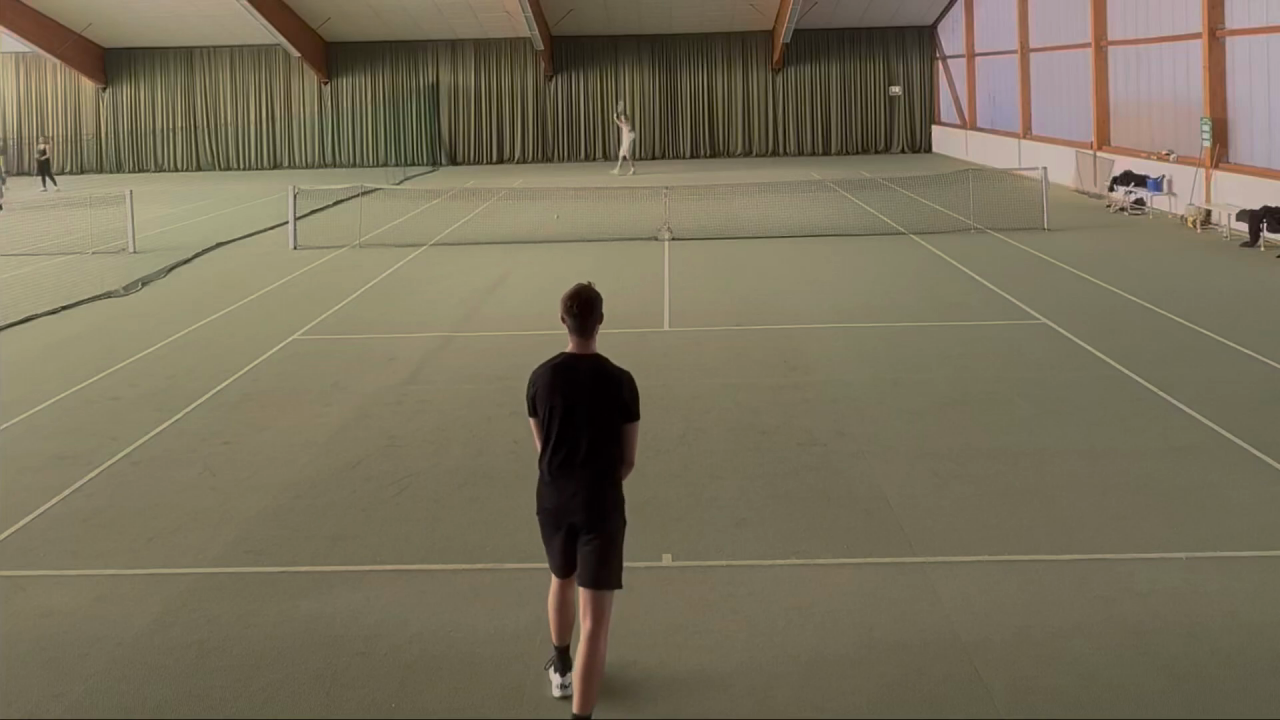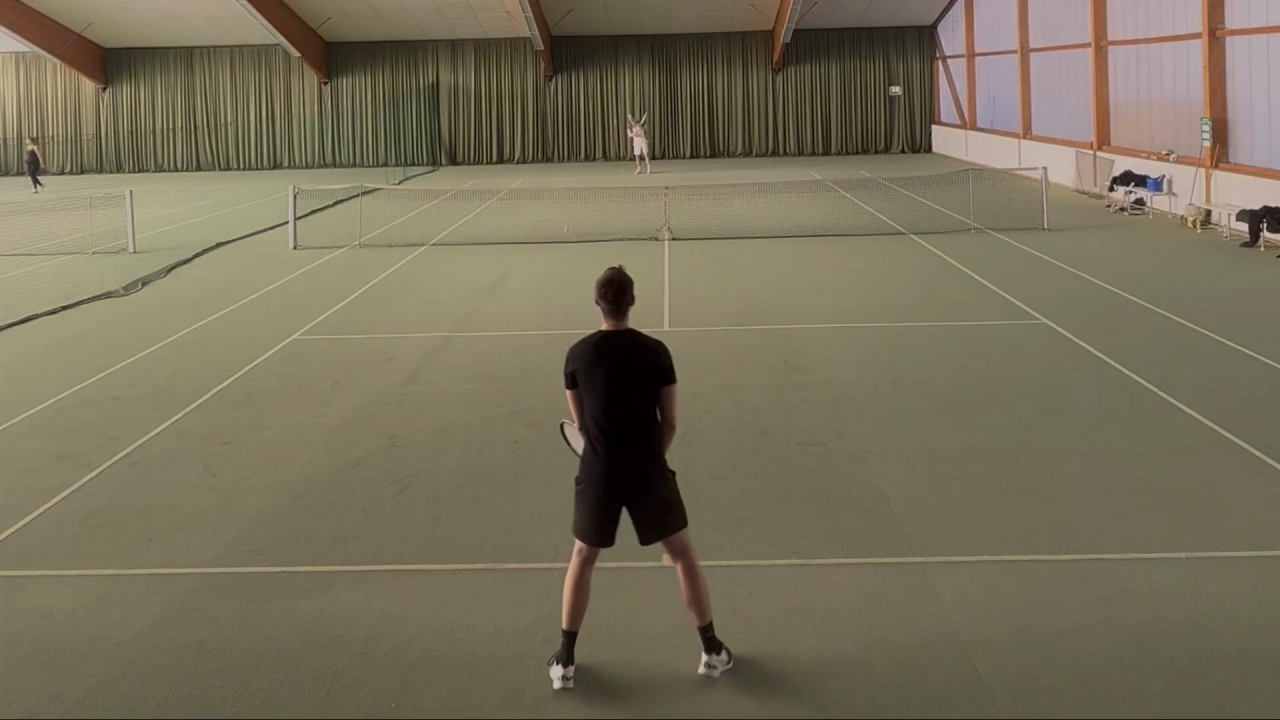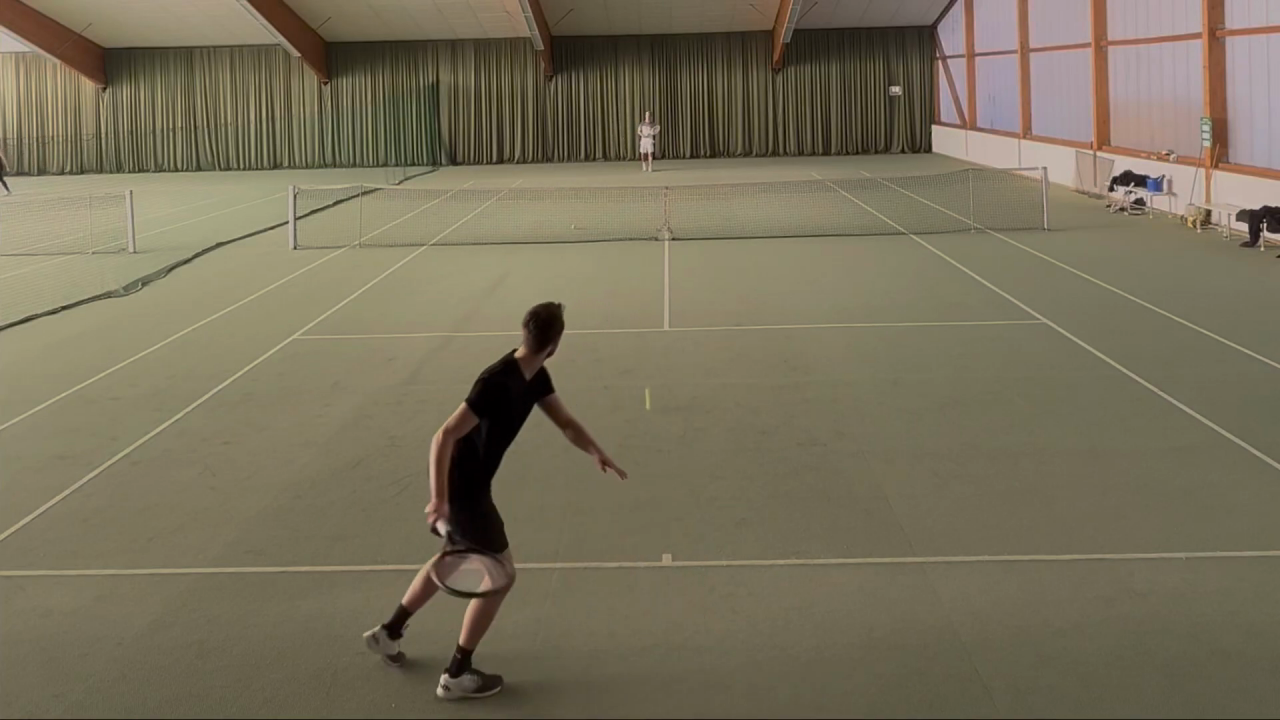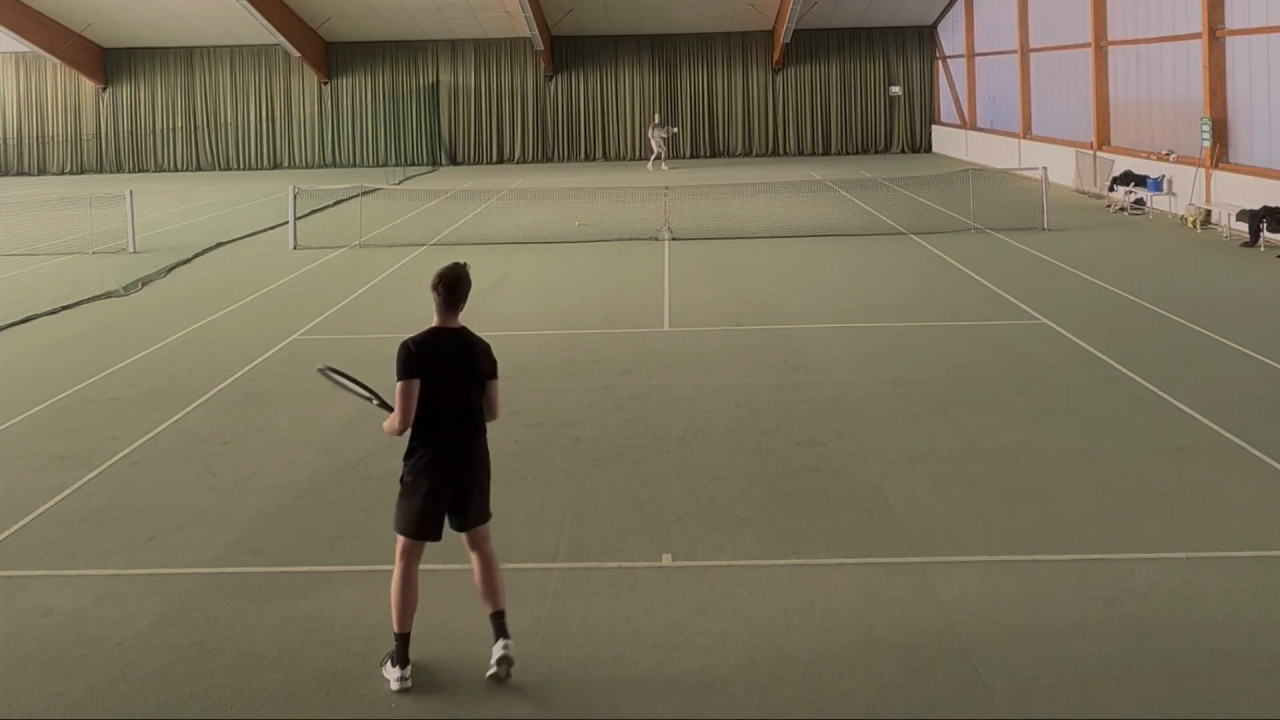
dt=1s
person 1, frame 1
left shoulder: (541, 377)
right shoulder: (620, 382)
left elbow: (542, 448)
right elbow: (628, 459)
left hip: (553, 501)
right hip: (600, 506)
left knee: (562, 580)
right knee: (595, 621)
left ankle: (561, 668)
person 1, frame 2
left shoulder: (578, 355)
right shoulder: (655, 353)
left elbow: (579, 424)
right elbow: (670, 423)
left hip: (598, 475)
right hip: (647, 473)
left knee: (583, 559)
right knee: (684, 555)
left ankle: (563, 661)
right ankle: (711, 650)
person 1, frame 3
left shoulder: (535, 375)
right shoulder: (498, 385)
left elbow: (565, 422)
right elbow: (443, 437)
left wrist: (601, 456)
right wrist: (438, 497)
left hip: (465, 479)
right hip: (461, 485)
left ankle: (388, 632)
right ankle: (457, 673)
person 1, frame 4
left shoulder: (412, 350)
right shoulder: (481, 349)
left elbow: (401, 423)
right elbow: (491, 412)
left wrist: (392, 422)
left hip: (426, 467)
right hip: (472, 463)
left knee: (407, 560)
right knee: (480, 547)
left ankle: (399, 662)
right ankle: (501, 638)
